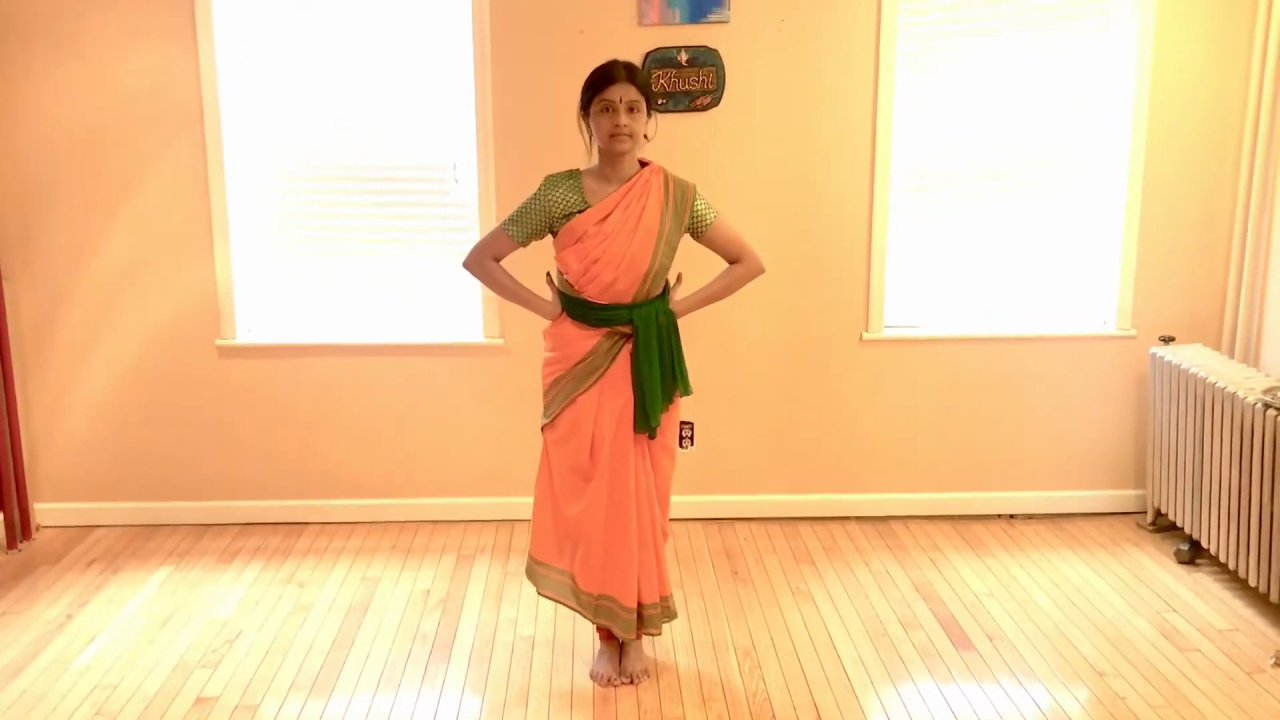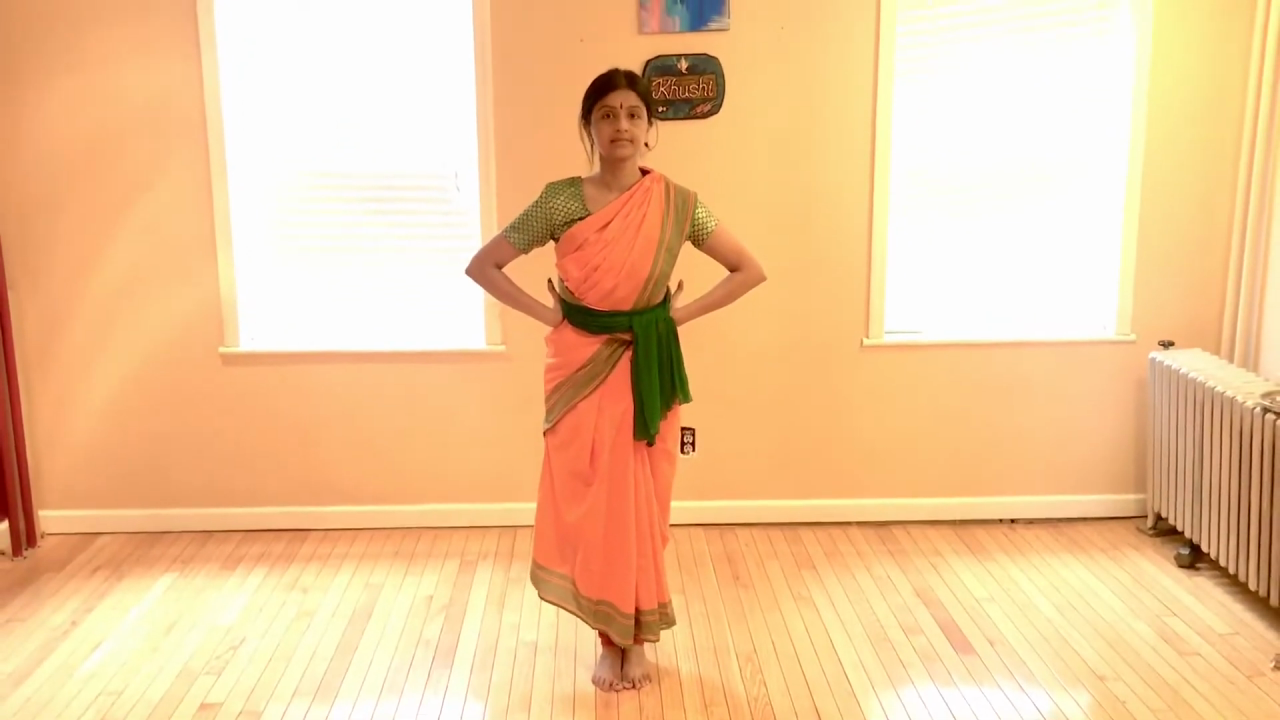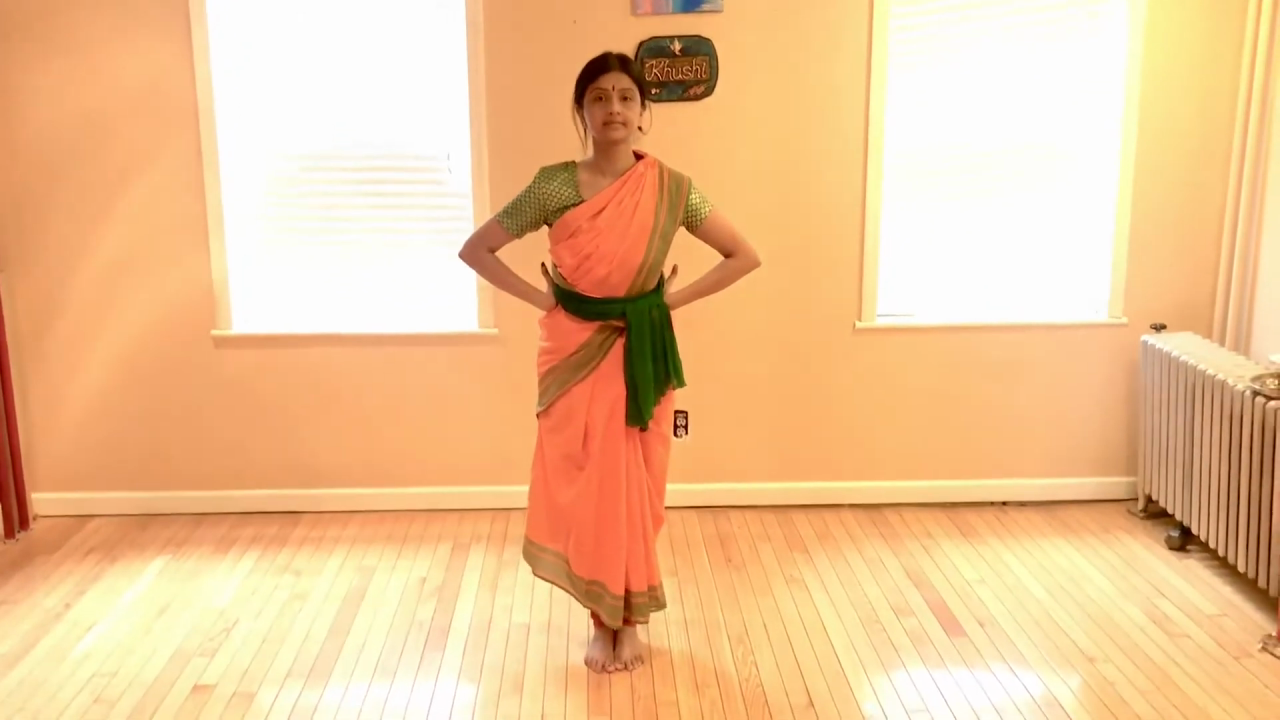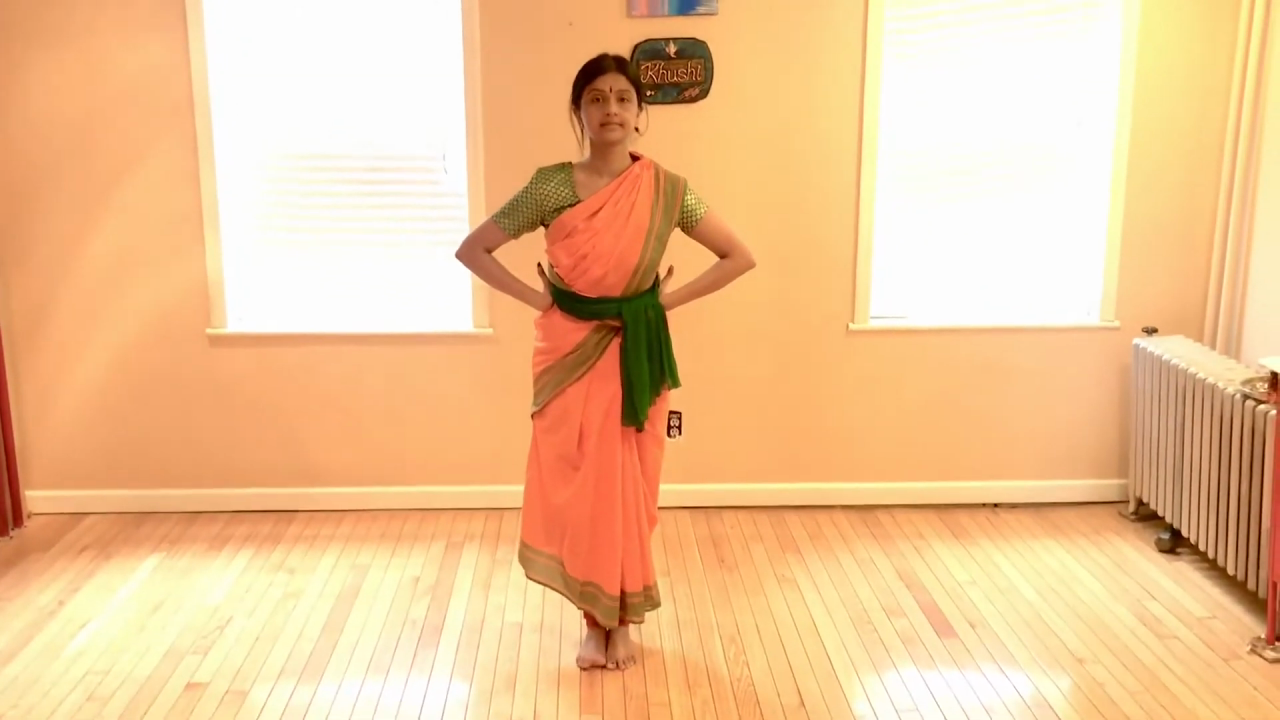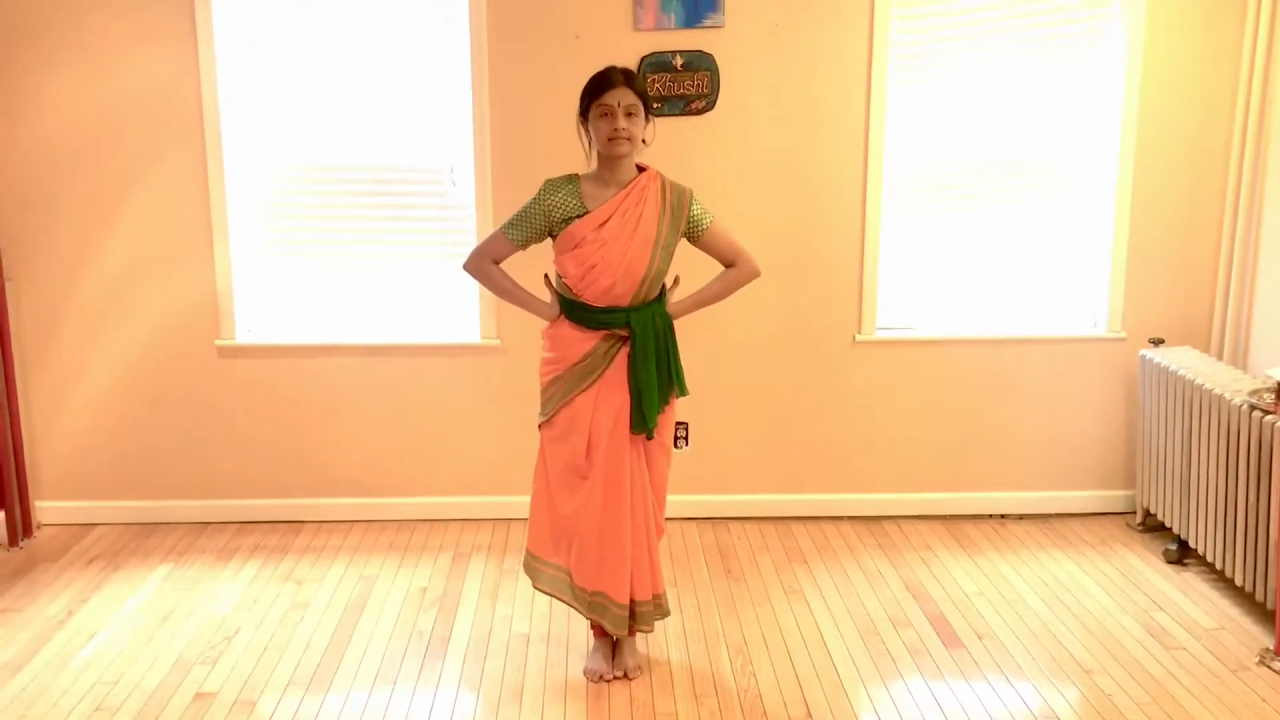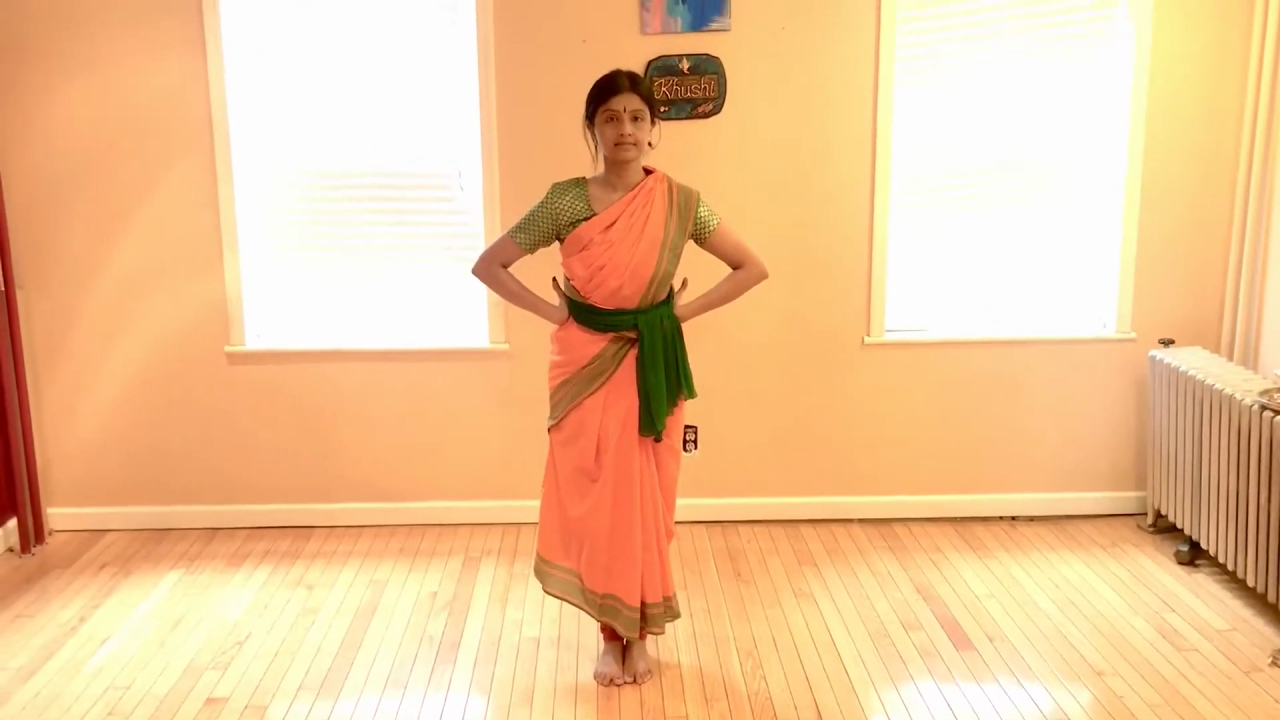
dt=0.5s
person 1, frame 1
left shoulder: (676, 196)
right shoulder: (558, 193)
left elbow: (748, 262)
right elbow: (479, 258)
left wrist: (681, 305)
right wrist: (546, 307)
left hip: (646, 362)
right hip: (580, 360)
left knee: (641, 497)
right knee: (587, 496)
left ankle: (636, 631)
right ankle: (606, 634)
person 1, frame 2
left shoulder: (677, 203)
right shoulder: (560, 200)
left elbow: (749, 269)
right elbow: (482, 265)
left wrist: (681, 312)
right wrist: (548, 313)
left hip: (647, 370)
right hip: (581, 367)
left knee: (641, 503)
right knee: (590, 502)
left ankle: (638, 637)
right ankle: (608, 639)
person 1, frame 3
left shoulder: (671, 188)
right shoulder: (553, 186)
left elbow: (744, 256)
right elbow: (475, 249)
left wrist: (675, 298)
right wrist: (541, 298)
left hip: (639, 354)
right hip: (574, 352)
left knee: (635, 486)
right knee: (583, 486)
left ankle: (630, 618)
right ankle: (600, 620)
person 1, frame 4
left shoulder: (666, 190)
right shoulder: (550, 187)
left elbow: (739, 257)
right elbow: (471, 250)
left wrist: (670, 299)
right wrist: (537, 298)
left hip: (635, 355)
right hip: (569, 353)
left knee: (629, 487)
right knee: (577, 487)
left ankle: (624, 619)
right ankle: (593, 620)
person 1, frame 5
left shoulder: (673, 200)
right shoulder: (558, 197)
left elbow: (744, 265)
right elbow: (479, 260)
left wrist: (677, 308)
right wrist: (544, 308)
left hip: (642, 365)
right hip: (577, 363)
left knee: (637, 497)
right knee: (585, 496)
left ankle: (630, 628)
right ankle: (600, 631)
person 1, frame 6
left shoulder: (680, 203)
right shoulder: (565, 201)
left elbow: (752, 268)
right elbow: (487, 265)
left wrist: (685, 310)
right wrist: (553, 312)
left hip: (651, 367)
right hip: (586, 366)
left knee: (646, 500)
right knee: (595, 500)
left ankle: (641, 632)
right ankle: (610, 634)
